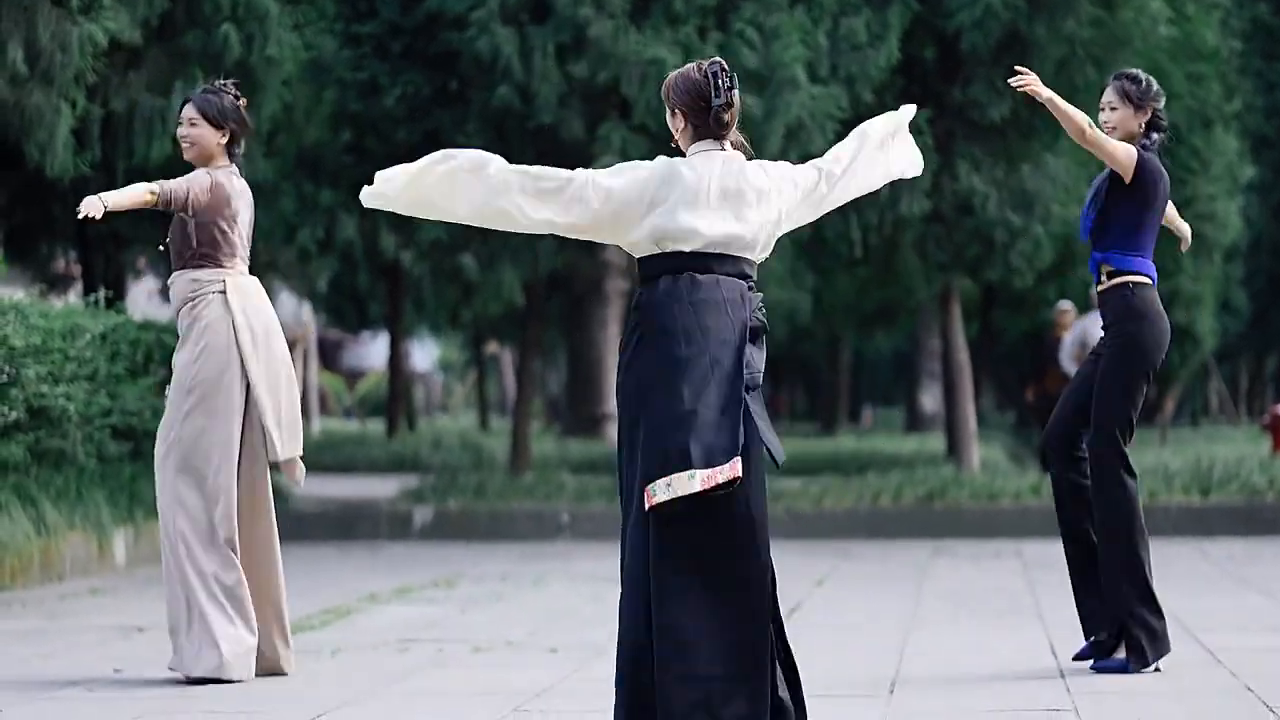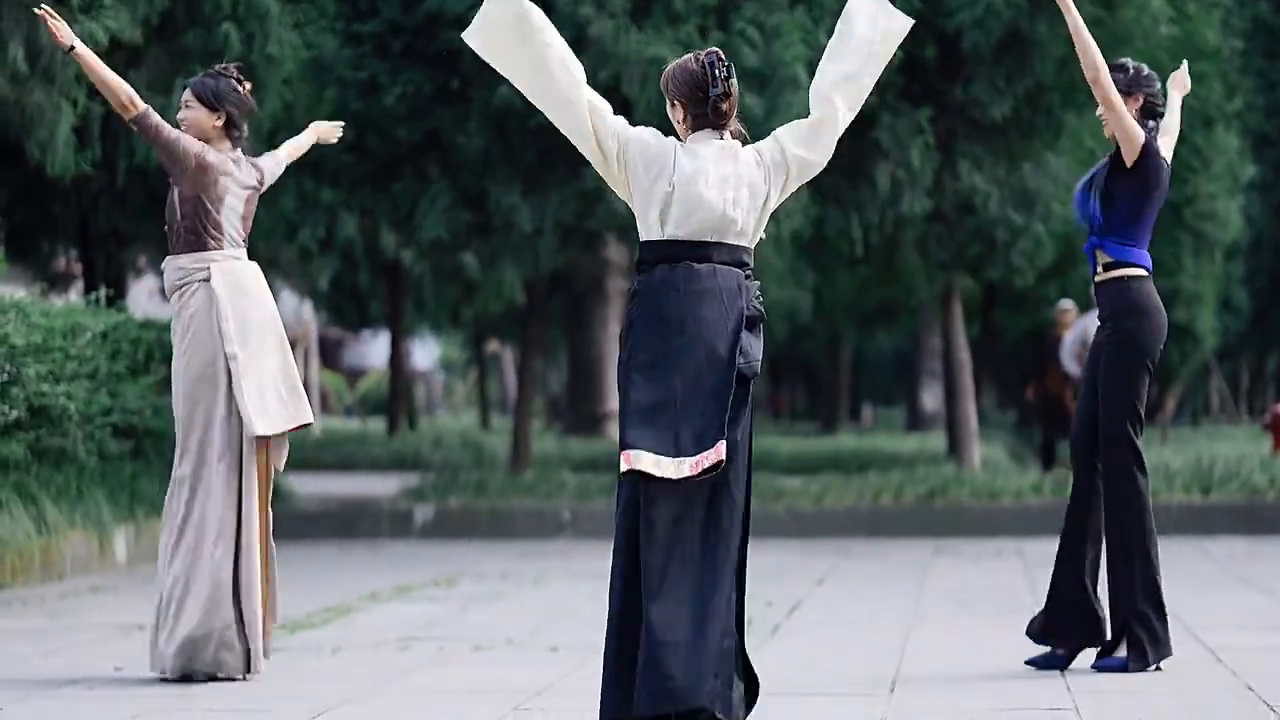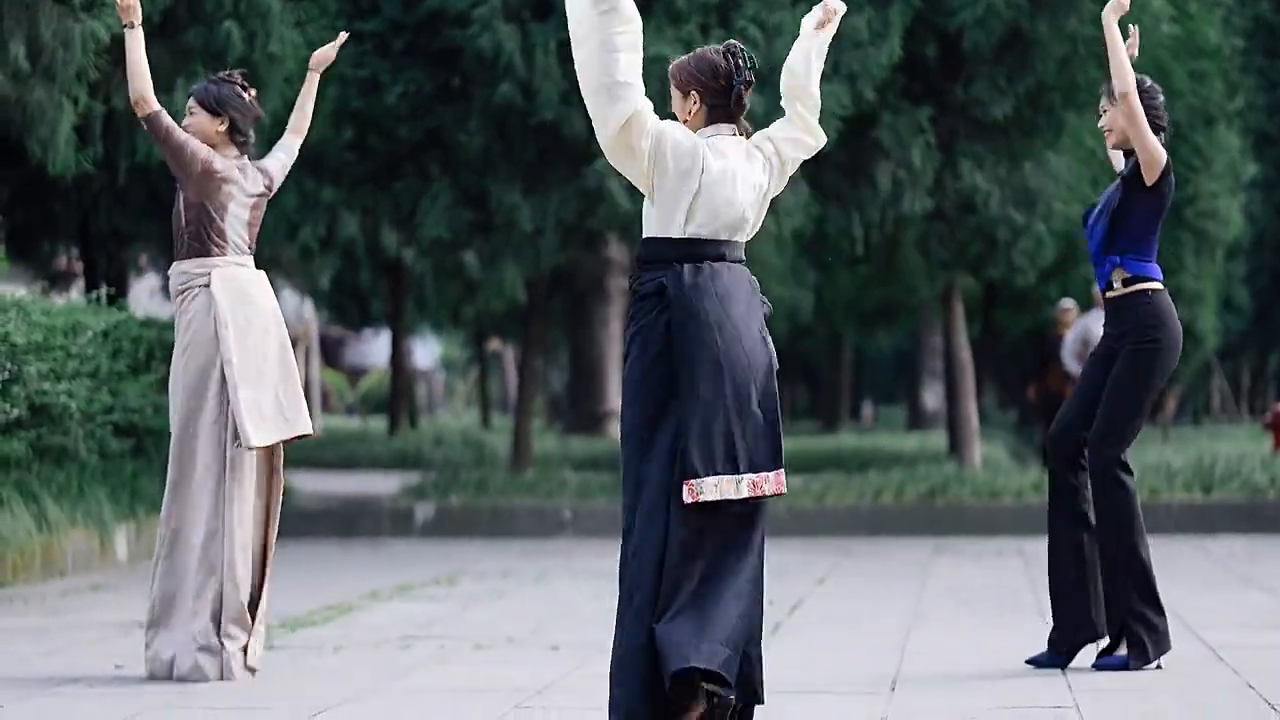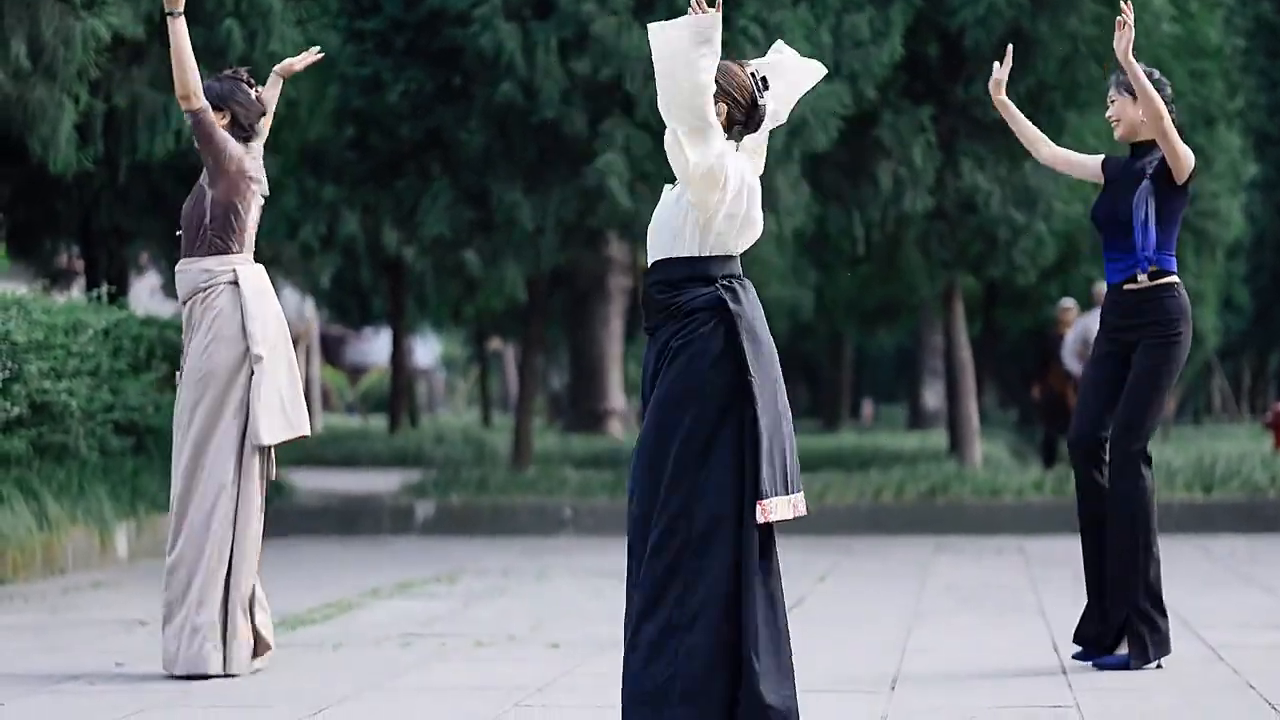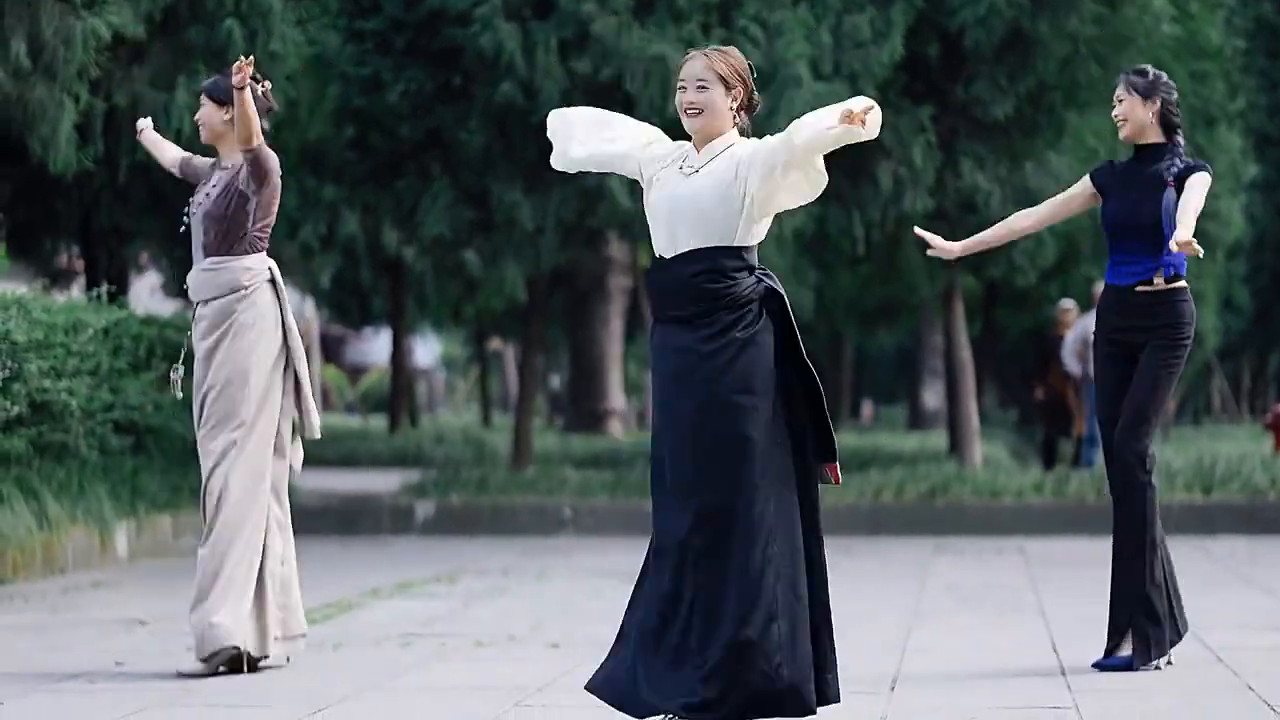
dt=0.2s
person 1, frame 1
left shoulder: (658, 181)
right shoulder: (766, 180)
left elbow: (549, 193)
right elbow: (831, 172)
left wrist: (423, 182)
right wrist: (892, 134)
left hip: (670, 337)
right hip: (735, 337)
left knee: (670, 518)
right knee: (722, 519)
person 1, frame 2
left shoulder: (657, 157)
right shoulder: (767, 160)
left elbow: (574, 99)
right elbow: (830, 108)
left hip: (666, 323)
right hip: (734, 327)
left knee: (663, 502)
right knee: (711, 499)
person 1, frame 3
left shoulder: (676, 150)
right shoulder: (762, 157)
left elbow: (615, 94)
right elbow: (802, 109)
left hip: (678, 321)
right hip: (736, 320)
left knee: (671, 499)
right knee: (721, 502)
person 1, frame 4
left shoulder: (714, 168)
right shoulder: (730, 159)
left elbow: (691, 120)
right elbow: (728, 116)
right wrist: (782, 62)
left hip: (701, 341)
right hip: (714, 341)
left knee: (688, 507)
right knee: (714, 509)
person 1, frame 5
left shoulder: (753, 161)
right shoulder: (669, 158)
left elbow: (797, 143)
right elbow: (619, 134)
left wrist: (843, 117)
right wrist: (569, 124)
left hip: (736, 337)
right hip: (686, 339)
left knee: (721, 497)
right knee: (691, 498)
person 2, frame 1
left shoulder: (206, 181)
right shoulder: (236, 189)
left elbow: (154, 189)
left wrist: (104, 198)
left hip: (217, 326)
right hip: (229, 326)
left knee: (195, 468)
right knee: (228, 477)
left ankle: (220, 643)
right ankle: (252, 638)
person 2, frame 2
left shoulder: (194, 160)
right shoulder: (247, 170)
left elbow: (132, 106)
right elbow: (277, 158)
right wrist: (313, 132)
left hip: (211, 308)
right hip: (241, 304)
left knee: (212, 458)
right knee: (235, 456)
left ankle: (213, 633)
right ankle: (236, 625)
person 2, frame 3
left shoulder: (203, 166)
right shoulder: (259, 174)
left elbow: (144, 104)
right elbow: (294, 138)
right wrist: (315, 72)
left hip: (215, 315)
right hip: (249, 313)
left knee: (213, 467)
right knee: (240, 466)
left ankle: (208, 641)
right ankle: (228, 630)
person 2, frame 4
left shoulder: (228, 160)
right shoulder: (247, 161)
left elbow: (188, 96)
right elbow: (259, 126)
right wrist: (279, 76)
left hip: (224, 315)
right hip: (231, 316)
left knee: (216, 464)
right knee: (229, 466)
left ankle: (214, 639)
right ankle: (235, 627)
person 2, frame 5
left shoulder: (262, 167)
right shoulder: (219, 170)
left elbow: (250, 134)
right elbow: (178, 159)
left wrist: (242, 91)
right wrist: (145, 133)
left hip: (248, 317)
right hip: (221, 320)
left knee: (236, 459)
right knee: (232, 463)
left ankle: (235, 626)
right ankle: (249, 626)
person 3, frame 1
left shoulder: (1137, 161)
right shoulder: (1141, 173)
left elbow: (1085, 133)
left wrist: (1046, 95)
right wrist: (1177, 222)
left hip: (1133, 322)
right hip: (1125, 326)
left knee: (1106, 457)
right knee: (1061, 443)
left ankle: (1137, 634)
right ankle: (1109, 617)
person 3, frame 2
left shoulder: (1137, 148)
right shoulder: (1151, 157)
left elbow: (1101, 79)
right elbow: (1169, 135)
right wrist: (1176, 94)
left hip: (1129, 312)
right hip: (1122, 317)
left knee: (1117, 454)
right knee: (1089, 452)
left ankle: (1141, 635)
right ankle: (1075, 624)
person 3, frame 3
left shoulder: (1154, 167)
right shoulder: (1129, 174)
left elbow: (1128, 95)
right elbow: (1117, 142)
right wrist: (1124, 55)
left hip: (1146, 326)
right hip: (1121, 330)
left knee: (1105, 457)
right knee: (1065, 445)
left ankle: (1141, 633)
right ankle: (1080, 622)
person 3, frame 4
left shoulder: (1175, 165)
right shoulder: (1116, 168)
left elbow: (1162, 119)
right elbow: (1046, 151)
left wrist: (1128, 59)
right wrist: (1002, 100)
left hip: (1160, 317)
right hip: (1117, 321)
left knee: (1127, 453)
right knee: (1085, 445)
left ankle: (1141, 630)
right ankle: (1109, 614)
person 3, frame 5
left shoulder: (1191, 171)
right shoulder: (1111, 176)
left elbow: (1191, 206)
right elbow: (1036, 215)
left wrist: (1183, 234)
right wrist: (963, 246)
left hip: (1166, 322)
right hip: (1114, 322)
left knee: (1131, 449)
right knee: (1118, 458)
left ankle: (1142, 630)
right ankle: (1158, 615)
